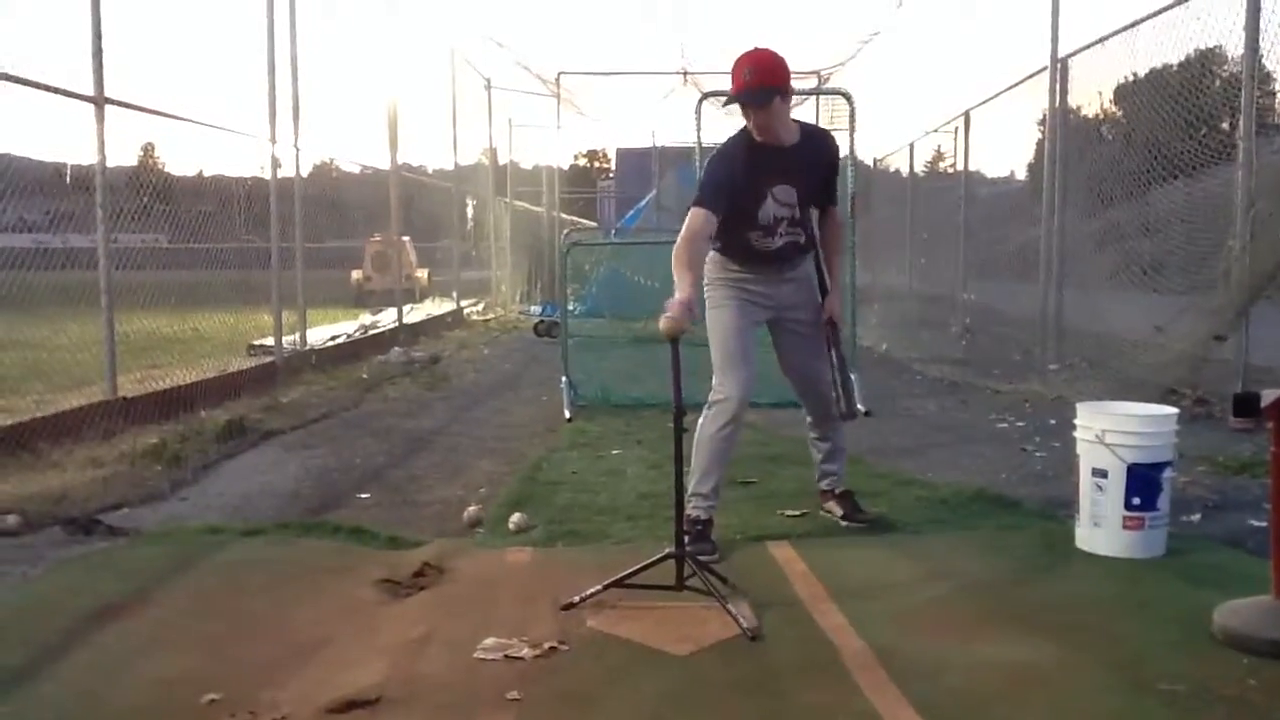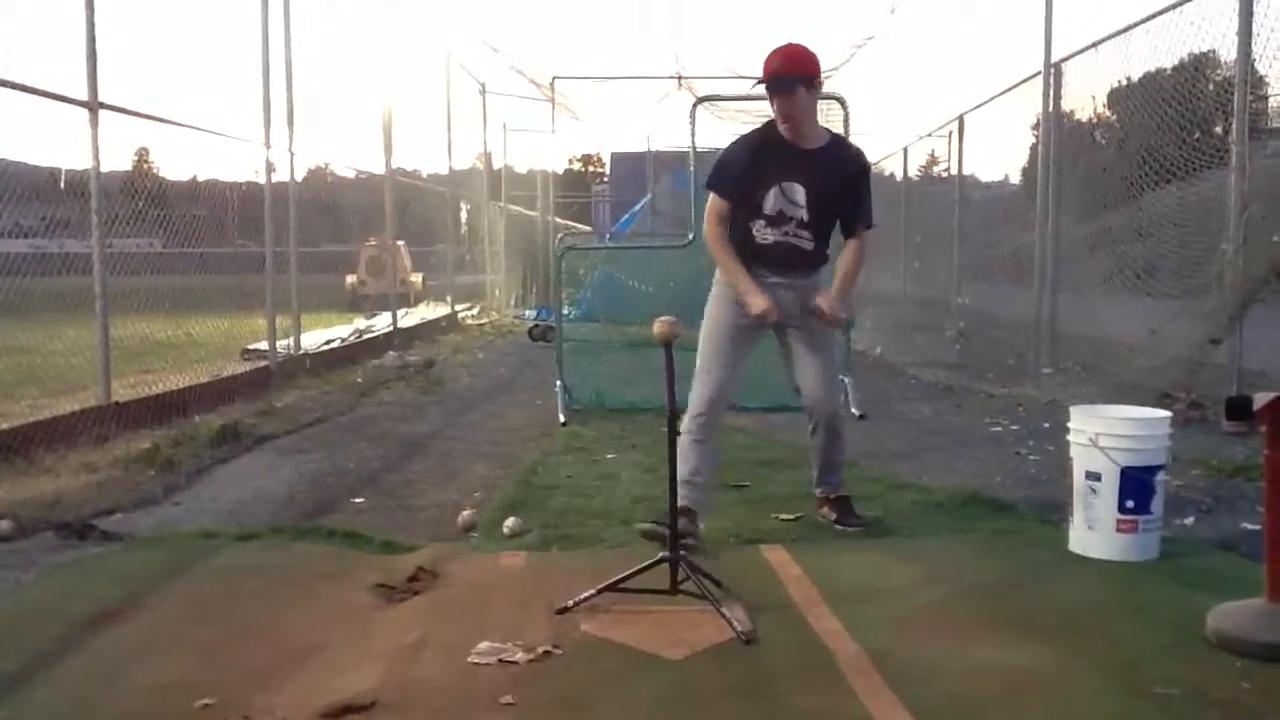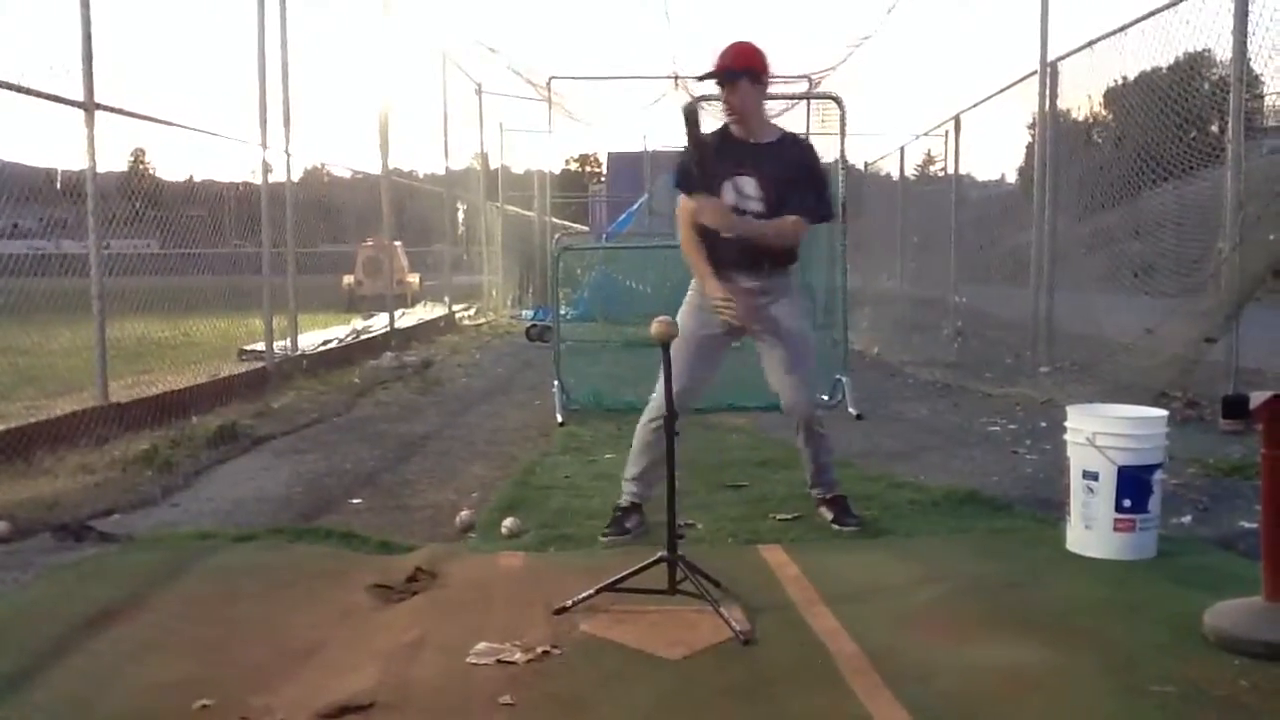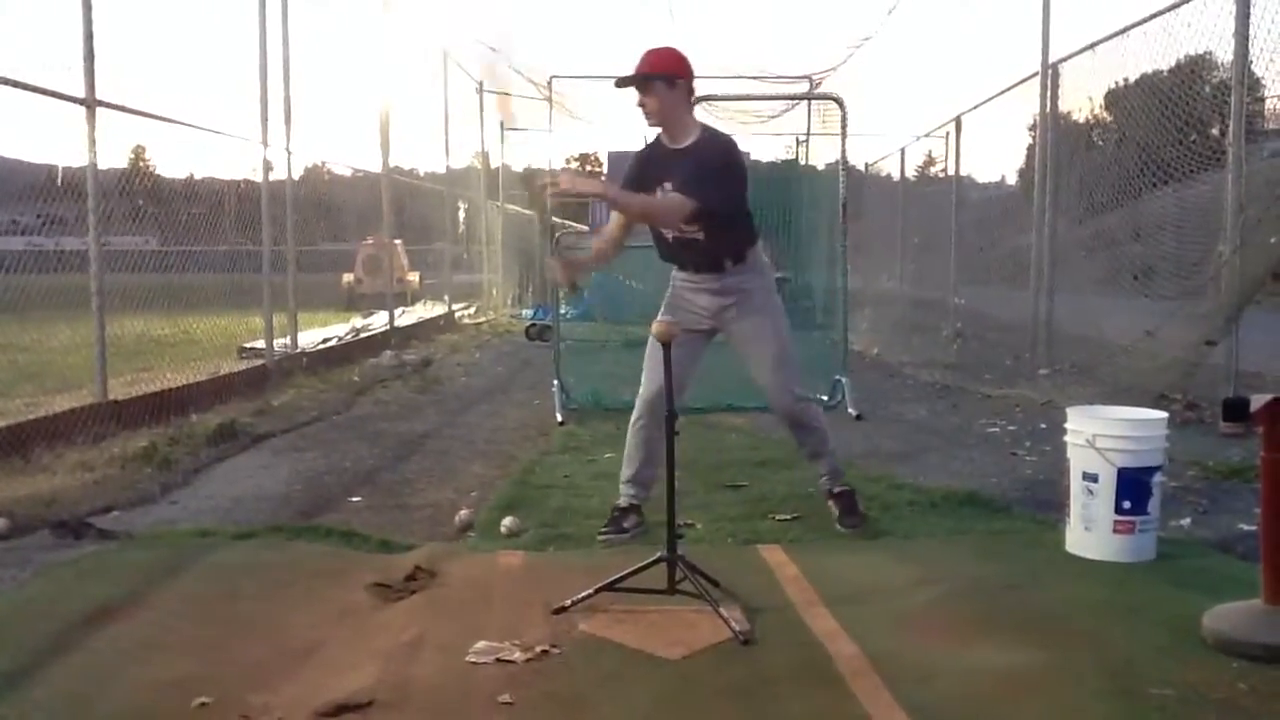
dt=0.3s
person 1, frame 1
left shoulder: (820, 147)
right shoulder: (730, 160)
left elbow: (829, 218)
right elbow: (694, 235)
left wrist: (835, 290)
right wrist: (684, 291)
left hip: (795, 279)
right hip: (733, 280)
left knee: (821, 389)
right knee: (730, 395)
left ankle: (832, 488)
right ankle: (697, 516)
person 1, frame 2
left shoulder: (847, 161)
right shoulder: (747, 151)
left elbow: (856, 238)
right elbow: (713, 227)
left wrist: (837, 295)
right wrist: (750, 293)
left hip: (805, 289)
right hip: (742, 283)
left knee: (825, 401)
right knee: (708, 394)
left ankle: (831, 494)
right ankle: (684, 509)
person 1, frame 3
left shoulder: (796, 155)
right shoulder: (702, 153)
left elbow: (795, 232)
right elbow: (689, 230)
left wrist: (735, 221)
right wrist: (713, 288)
left hip: (774, 290)
right hip: (713, 288)
left knee: (801, 402)
right knee: (667, 398)
left ankle: (826, 492)
right ankle: (632, 502)
person 1, frame 4
left shoulder: (716, 152)
right shoulder: (646, 161)
left elbow: (674, 214)
right elbow: (618, 229)
left wrist: (597, 189)
right wrist: (579, 264)
left hip: (742, 283)
right hip: (687, 286)
left knee: (785, 394)
right knee: (652, 397)
left ankle: (834, 485)
right ankle: (630, 502)
